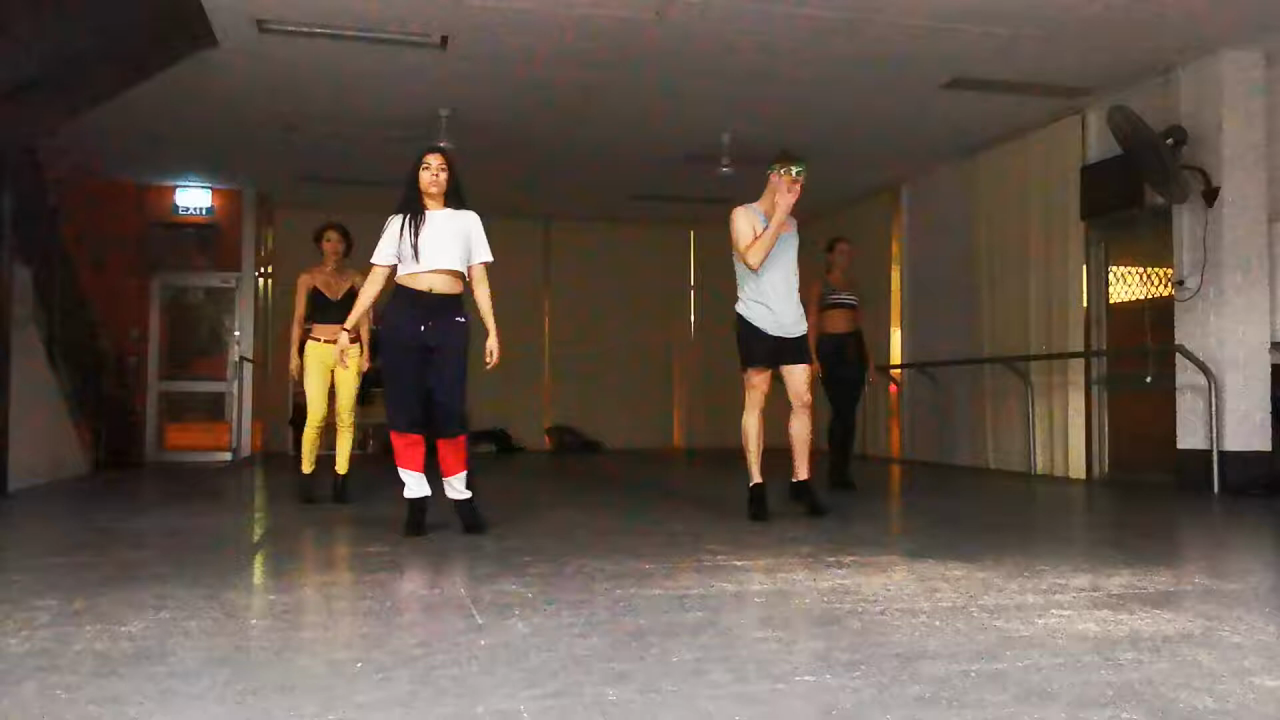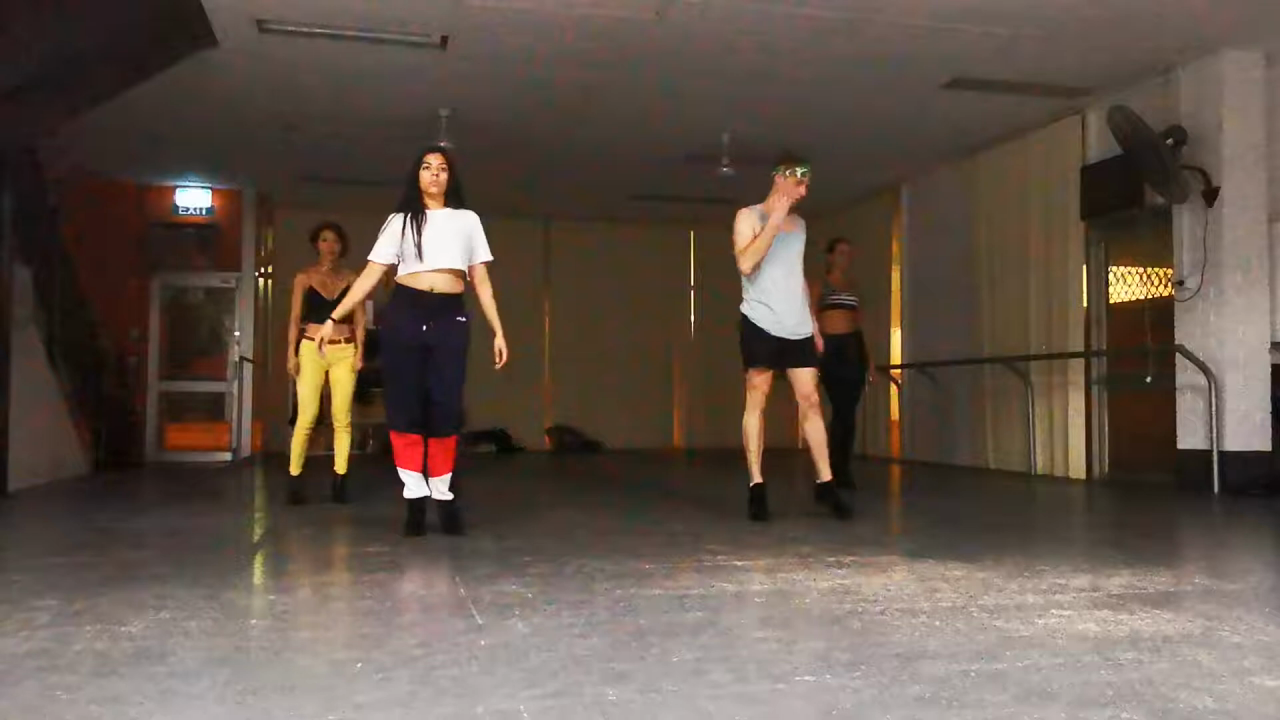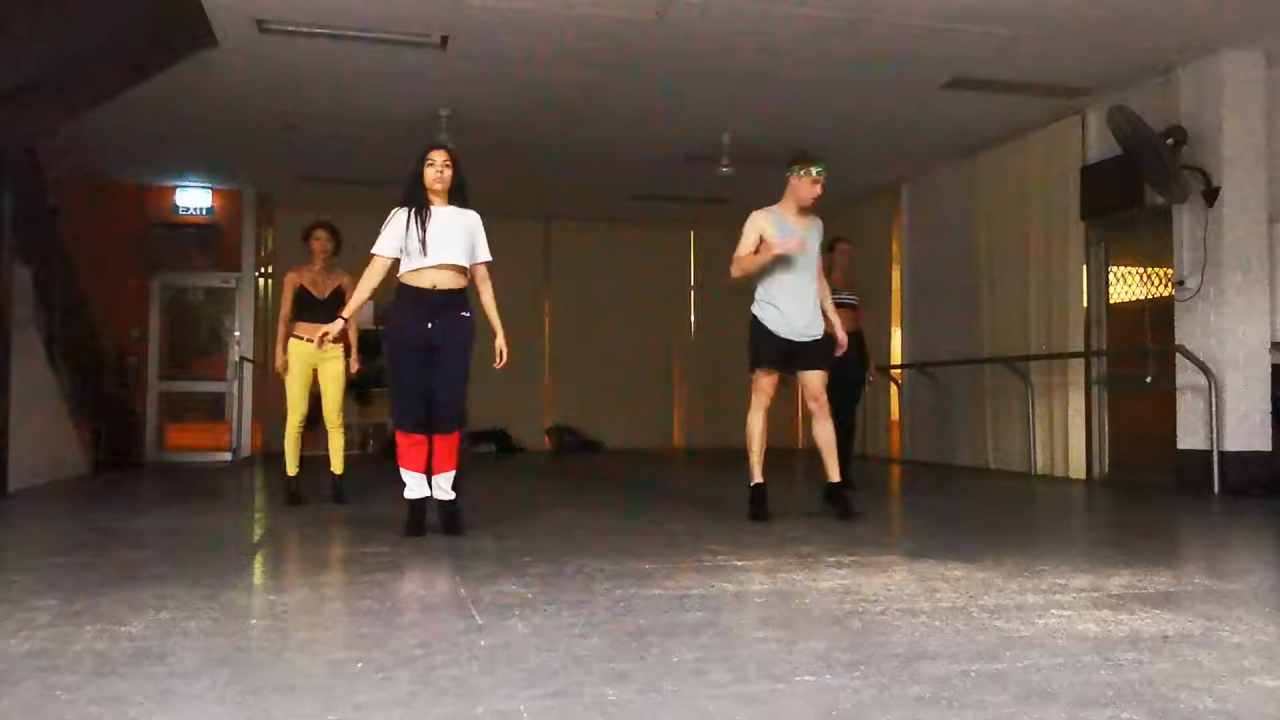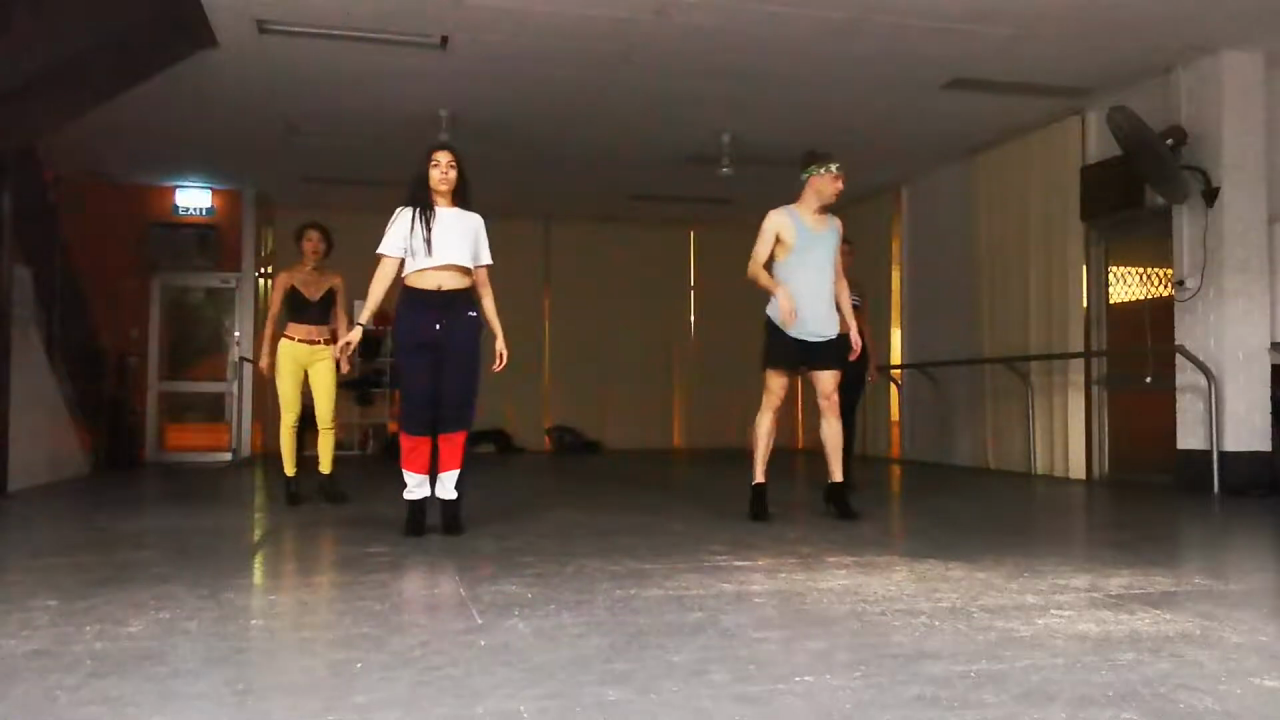
dt=0.2s
person 1, frame 1
left shoulder: (468, 220)
right shoulder: (400, 222)
left elbow: (479, 280)
right elbow: (376, 278)
left wrist: (492, 331)
right wrist: (348, 327)
left hip: (449, 318)
right hip: (403, 315)
left knee: (449, 408)
right knee: (404, 409)
left ankle: (460, 494)
right ankle: (416, 498)
person 1, frame 2
left shoulder: (468, 220)
right shoulder: (400, 221)
left elbow: (481, 280)
right elbow: (371, 275)
left wrist: (498, 330)
right wrist: (334, 318)
left hip: (450, 317)
right hip: (404, 314)
left knee: (446, 408)
right knee: (404, 407)
left ankle: (445, 497)
right ankle: (416, 497)
person 1, frame 3
left shoulder: (470, 219)
right shoulder: (403, 216)
left elbow: (482, 279)
right elbow: (376, 270)
left wrist: (498, 330)
right wrist: (344, 317)
left hip: (454, 314)
right hip: (409, 312)
left knee: (449, 406)
right knee: (410, 405)
left ankle: (446, 497)
right ankle: (416, 498)
person 1, frame 4
left shoulder: (473, 222)
right shoulder: (407, 216)
left elbow: (483, 282)
right elbow: (385, 272)
left wrist: (498, 333)
right wrist: (361, 324)
left hip: (461, 315)
right hip: (415, 313)
left knee: (456, 406)
right knee: (416, 405)
left ankle: (448, 498)
right ankle: (416, 498)
person 2, frame 1
left shoulder: (792, 222)
right shoulder: (744, 215)
right elbow: (753, 259)
right wrist: (776, 217)
left hip: (793, 325)
right hip: (757, 323)
left knee: (802, 401)
right knee: (755, 402)
left ankle: (801, 481)
right ankle: (756, 486)
person 2, frame 2
left shoulder: (799, 224)
right shoulder: (749, 217)
right elbow: (746, 263)
left wrist: (813, 322)
right wrist: (774, 223)
left hip: (798, 327)
right hip: (761, 324)
left knee: (811, 402)
right knee: (756, 402)
left ankle: (825, 483)
right ankle: (757, 486)
person 2, frame 3
left shoulder: (815, 225)
right shoulder: (761, 220)
right elbow: (737, 267)
left wrist: (835, 321)
right wrist: (775, 250)
left hip: (811, 330)
right hip: (771, 326)
left knee: (820, 404)
right knee: (761, 402)
left ankle: (834, 485)
right ankle: (757, 486)
person 2, frame 4
left shoulder: (835, 224)
right shoulder: (778, 219)
right elbow: (754, 267)
left wrist: (851, 322)
right wrist: (779, 291)
left hip: (827, 330)
right hip: (787, 328)
left knee: (831, 404)
right knee: (772, 403)
left ankle: (836, 486)
right ankle: (759, 485)
person 3, frame 1
left shoulder: (356, 279)
right shoulder: (307, 278)
left elbow: (364, 318)
right elbow: (299, 318)
left wrist: (365, 352)
right wrist: (294, 354)
left hip: (349, 350)
right hip: (317, 349)
left knee: (345, 418)
right knee: (316, 415)
left ankle: (340, 479)
right ankle: (307, 475)
person 3, frame 2
left shoulder: (351, 279)
right shoulder: (304, 278)
left elbow: (359, 318)
right elbow: (295, 318)
left wrist: (359, 351)
right wrist: (292, 353)
left hip: (344, 351)
right hip: (311, 349)
left knee: (342, 418)
right knee: (307, 416)
left ankle: (339, 479)
right ankle: (295, 479)
person 3, frame 3
left shoulder: (344, 280)
right shoulder: (295, 277)
right elbow: (284, 316)
left wrist: (354, 352)
right wrist: (280, 350)
left hip: (332, 351)
right hip: (300, 348)
left knee: (334, 417)
right knee: (296, 416)
left ankle: (337, 480)
right ankle: (292, 480)
person 3, frame 4
left shoulder: (335, 281)
right shoulder: (286, 277)
left elbow: (341, 319)
right elbow: (273, 316)
left wrist: (343, 353)
right wrist: (265, 351)
left hip: (323, 352)
right hip: (291, 349)
left knee: (327, 418)
right knee: (290, 417)
left ankle: (327, 478)
right ankle: (291, 480)
person 4, frame 1
left shoulder: (852, 285)
right shoulder: (819, 286)
left elbow: (858, 322)
right elbow: (812, 323)
left wrist: (867, 358)
right wrist: (813, 357)
left hip: (854, 348)
right hip: (830, 348)
left knee: (849, 413)
right knee: (841, 412)
left ankle: (843, 471)
right ankle: (835, 471)
person 4, frame 2
left shoulder: (853, 287)
right shoulder: (819, 286)
left elbow: (859, 323)
right elbow: (813, 322)
left wrist: (868, 359)
left hip: (854, 349)
right hip: (832, 349)
left knee: (849, 413)
right knee: (842, 412)
left ankle: (844, 470)
right ankle: (836, 470)
person 4, frame 3
left shoulder: (854, 287)
left elbow: (860, 323)
left wrist: (869, 360)
left hip: (855, 348)
left knee: (849, 413)
right knee: (840, 412)
left ankle: (844, 470)
right ankle: (836, 470)
person 4, frame 4
left shoulder: (855, 290)
left elbow: (863, 325)
left wrist: (871, 361)
left hip: (856, 350)
left knee: (850, 413)
right knee: (840, 410)
left ankle: (845, 469)
right ankle: (839, 470)
